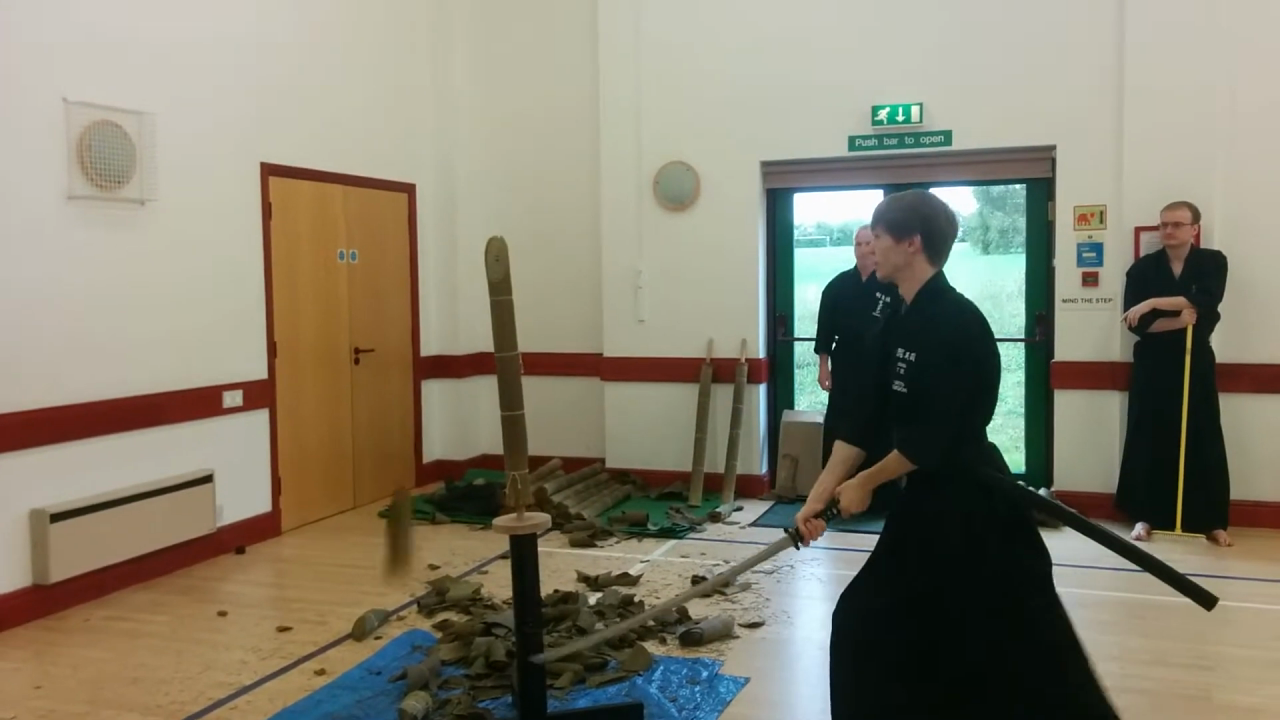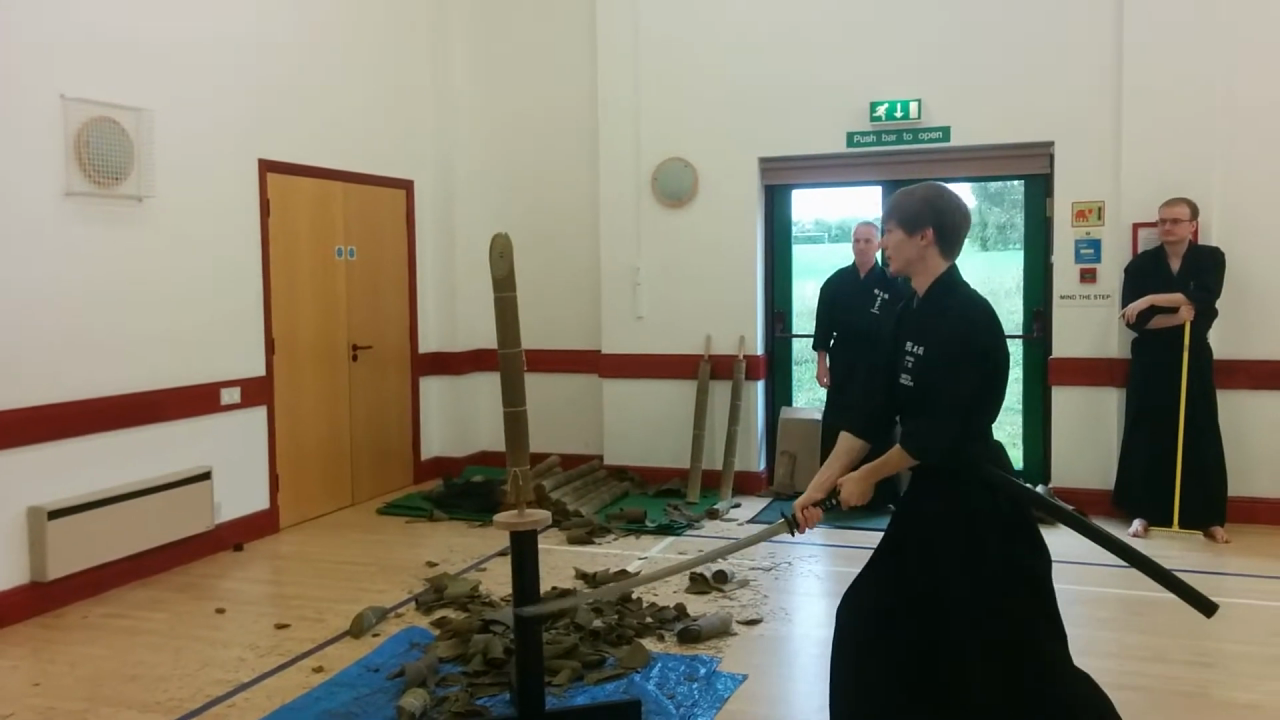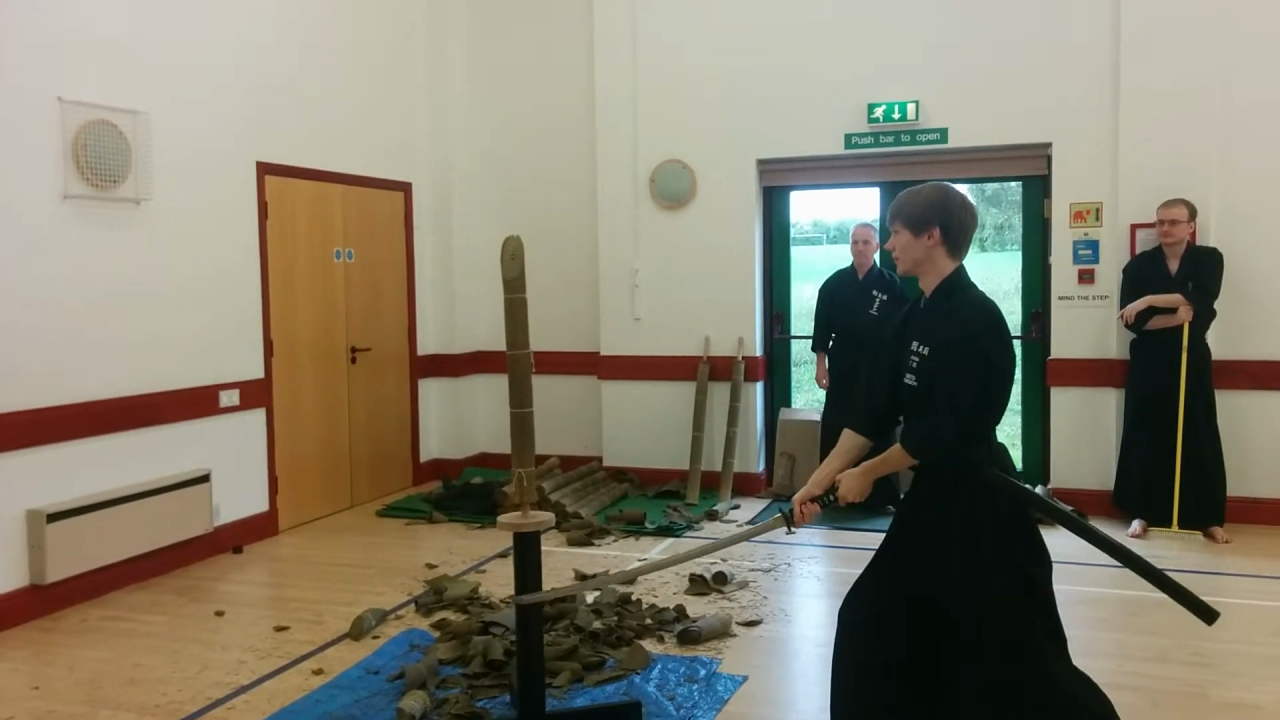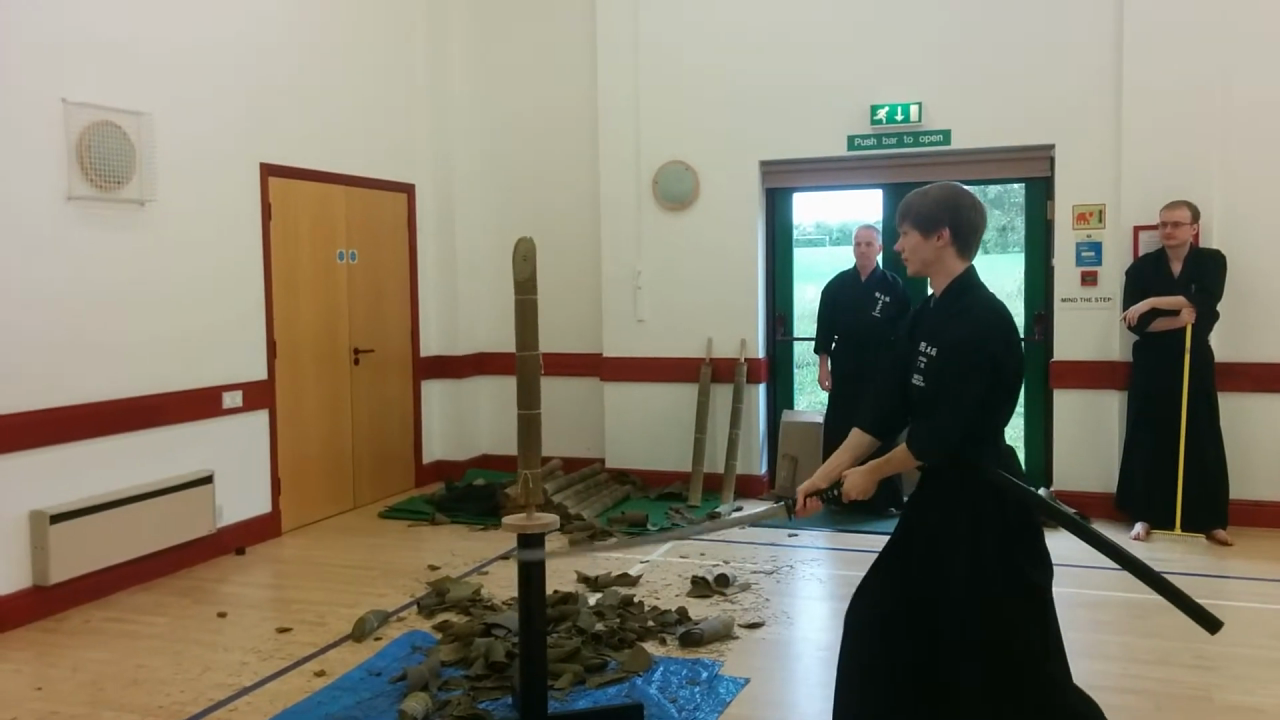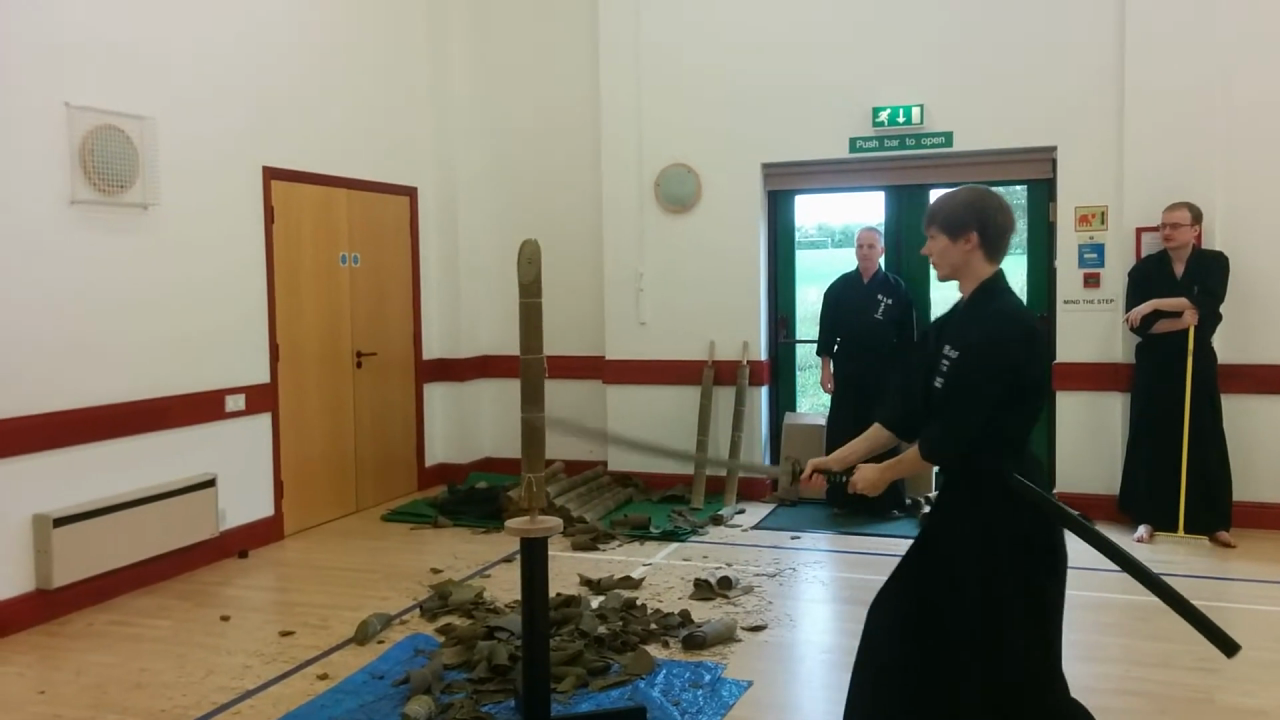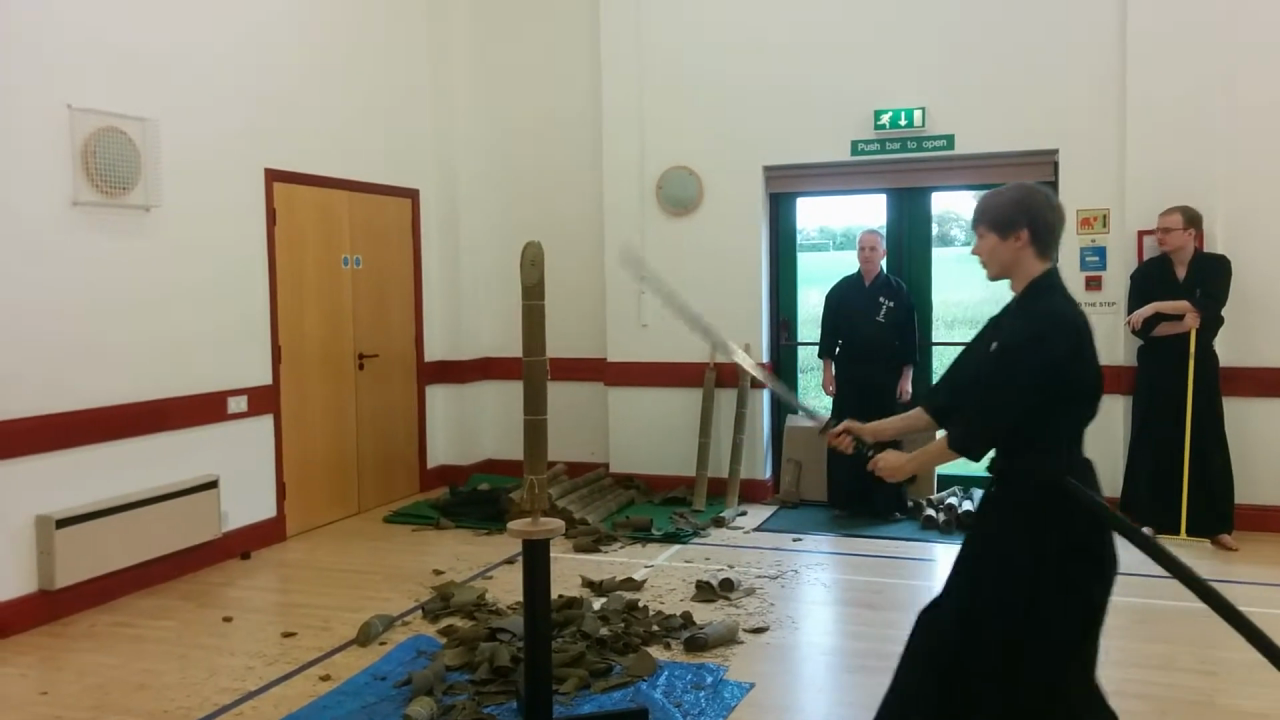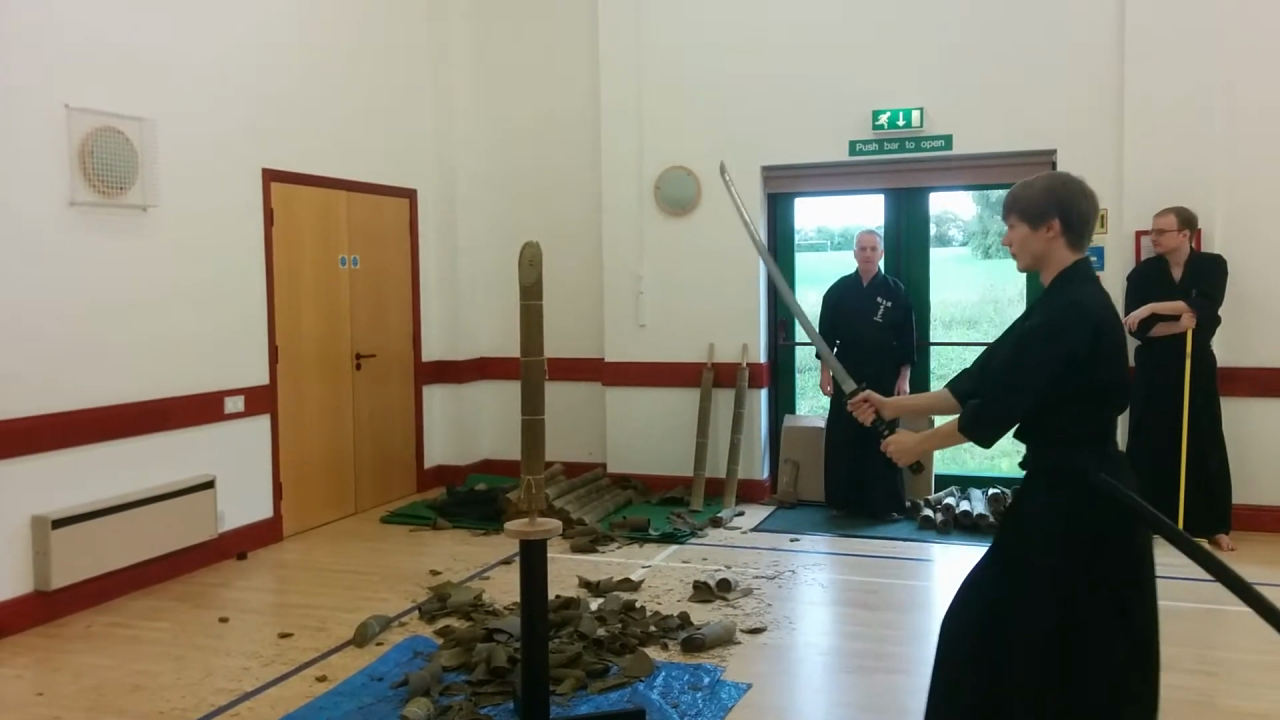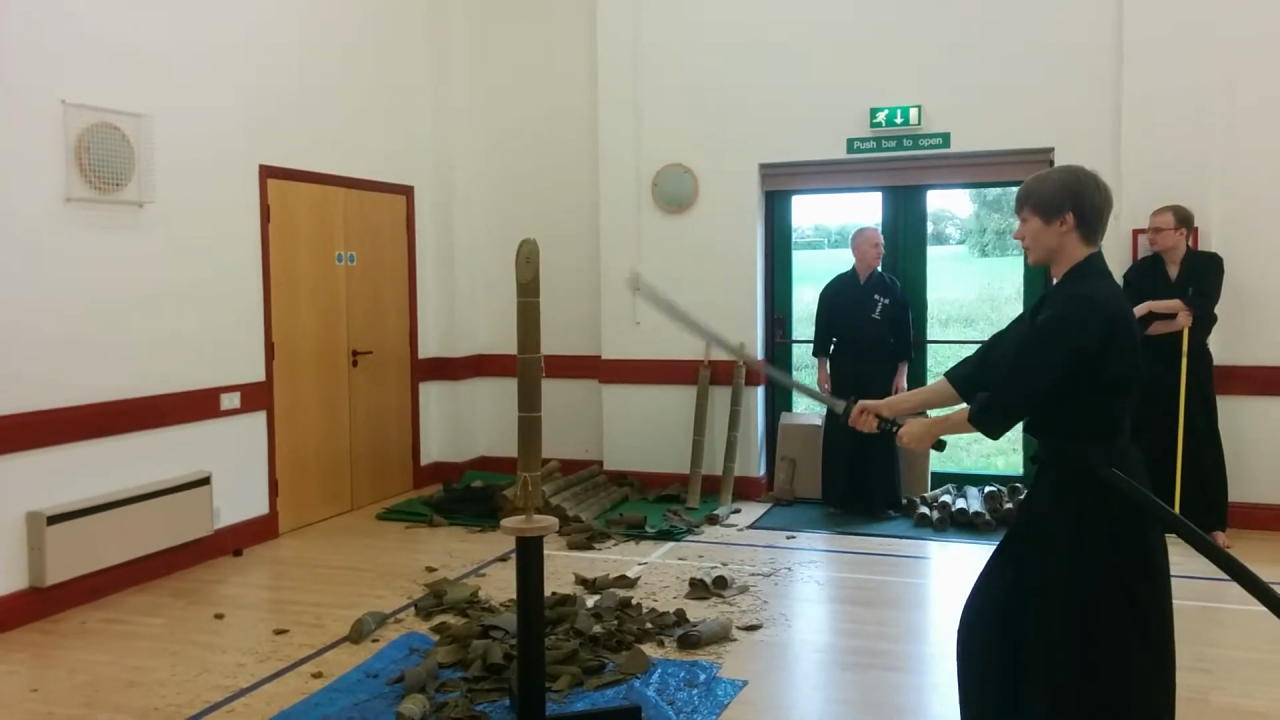
dt=0.2s
person 1, frame 1
left shoulder: (956, 323)
right shoulder: (900, 324)
left elbow: (932, 437)
right elbow: (866, 418)
left wrist: (865, 484)
right wrist: (820, 494)
left hip: (975, 504)
right hip: (929, 500)
left knee: (1023, 652)
right knee: (868, 622)
person 1, frame 2
left shoulder: (967, 318)
right shoulder: (912, 316)
left elbow: (937, 431)
right elbow: (872, 411)
left wrist: (869, 476)
right wrist: (821, 483)
left hip: (976, 501)
right hip: (934, 495)
left knee: (1016, 648)
right knee: (872, 620)
person 1, frame 3
left shoulder: (973, 319)
right shoulder: (917, 316)
left elbow: (939, 431)
right elbow: (874, 408)
left wrist: (868, 473)
right wrist: (822, 477)
left hip: (977, 501)
right hip: (936, 494)
left knee: (1012, 648)
right knee: (875, 619)
person 1, frame 4
left shoulder: (981, 321)
right shoulder: (928, 316)
left elbow: (943, 432)
right elbow: (886, 409)
left wrist: (873, 473)
right wrist: (828, 472)
left hip: (982, 501)
right hip: (943, 495)
left knee: (1008, 651)
right knee: (882, 620)
person 1, frame 5
left shoulder: (1004, 326)
right shoulder: (959, 321)
left elbow: (955, 433)
right elbow: (909, 409)
left wrist: (884, 474)
right wrist: (841, 456)
left hip: (1004, 507)
right hip: (969, 499)
left knee: (1009, 663)
right knee: (905, 627)
person 1, frame 6
left shoulder: (1050, 323)
right shoulder: (1023, 316)
left elbow: (984, 422)
right elbow: (952, 398)
left wrist: (910, 462)
right wrist: (874, 430)
left hip: (1050, 508)
right hip: (1024, 497)
left knee: (1042, 662)
right knee: (960, 633)
person 1, frame 7
left shoulder: (1073, 313)
right shoulder: (1062, 304)
left elbow: (1000, 405)
right elbow: (985, 379)
left wrist: (921, 443)
right wrist: (897, 405)
left hip: (1082, 503)
right hip: (1060, 492)
left knee: (1091, 663)
right knee: (987, 621)
person 1, frame 8
left shoulder: (1088, 307)
right shoulder: (1069, 299)
left elbow: (1008, 396)
right elbow: (986, 369)
left wrist: (930, 429)
right wrist: (895, 404)
left hip: (1093, 497)
right hip: (1070, 486)
left knee: (1098, 653)
right knee: (1001, 619)
person 2, frame 1
left shoulder: (1213, 262)
right shoulder: (1142, 268)
left elbow: (1205, 303)
right elbow: (1135, 322)
left wrist: (1153, 303)
right wrist: (1179, 320)
left hip: (1195, 361)
right hip: (1153, 363)
left knee: (1203, 440)
right knee: (1148, 439)
left ankle: (1211, 520)
right ankle: (1144, 516)
person 2, frame 2
left shoulder: (1211, 259)
right shoulder: (1141, 264)
left elbow: (1202, 300)
right elbow: (1134, 319)
left wrist: (1151, 300)
right wrist: (1177, 316)
left hip: (1193, 358)
right hip: (1151, 360)
left knee: (1201, 437)
right knee: (1146, 435)
left ankle: (1209, 517)
right ankle: (1142, 512)
person 2, frame 3
left shoulder: (1208, 260)
right shoulder: (1139, 265)
left elbow: (1200, 301)
right elbow: (1132, 320)
left wrist: (1150, 300)
right wrist: (1175, 317)
left hip: (1191, 358)
right hip: (1150, 360)
left knee: (1199, 438)
right knee: (1145, 437)
left ankle: (1208, 517)
right ankle: (1141, 513)
person 2, frame 4
left shoulder: (1212, 262)
right shoulder: (1142, 267)
left elbow: (1204, 303)
right elbow: (1135, 322)
left wrist: (1153, 302)
right wrist: (1178, 319)
left hip: (1194, 361)
right hip: (1152, 362)
left knee: (1202, 440)
right knee: (1147, 438)
left ankle: (1211, 520)
right ankle: (1144, 516)
person 2, frame 5
left shoulder: (1214, 263)
right shoulder: (1144, 269)
left elbow: (1206, 305)
right elbow: (1137, 323)
left wrist: (1155, 304)
right wrist: (1179, 321)
left hip: (1197, 362)
right hip: (1155, 364)
left knee: (1205, 442)
right knee: (1151, 441)
left ankle: (1214, 522)
right ankle: (1148, 518)
person 2, frame 6
left shoulder: (1216, 266)
right shoulder: (1146, 272)
left elbow: (1208, 308)
right elbow: (1139, 326)
left wrist: (1157, 306)
right wrist: (1181, 324)
left hip: (1199, 366)
right hip: (1157, 367)
left knee: (1207, 445)
right knee: (1152, 444)
left ankle: (1217, 525)
right ankle: (1149, 520)
person 2, frame 7
left shoulder: (1212, 266)
right shoulder: (1143, 272)
left elbow: (1204, 307)
right elbow: (1136, 327)
left wrist: (1153, 307)
right wrist: (1179, 324)
left hip: (1196, 366)
right hip: (1154, 368)
left knee: (1205, 445)
right knee: (1150, 444)
left ankle: (1214, 525)
person 2, frame 8
left shoulder: (1208, 264)
right shoulder: (1140, 271)
left elbow: (1200, 306)
left wrist: (1151, 306)
right wrist: (1175, 323)
left hip: (1193, 364)
right hip: (1152, 366)
left knee: (1201, 443)
right knee: (1148, 443)
left ankle: (1210, 522)
person 3, frame 1
left shoulder: (892, 288)
right shoulder: (838, 286)
right elbow: (826, 328)
right wrist: (824, 365)
right hip: (845, 370)
right knee: (839, 432)
left ankle: (882, 497)
person 3, frame 2
left shoulder: (891, 284)
right shoulder: (836, 282)
right elbow: (823, 325)
right wrist: (822, 363)
right hip: (843, 367)
left knee: (879, 431)
right knee: (837, 430)
left ankle: (881, 494)
person 3, frame 3
left shoulder: (890, 284)
right shoulder: (834, 284)
right elbow: (822, 326)
right wrist: (821, 364)
right hip: (842, 368)
left knee: (879, 432)
right knee: (836, 431)
left ankle: (881, 496)
person 3, frame 4
left shoulder: (893, 286)
right shoulder: (837, 285)
right elbow: (825, 327)
right wrist: (824, 365)
left hip: (881, 370)
right hip: (845, 369)
right knee: (839, 432)
left ankle: (883, 498)
person 3, frame 5
left shoulder: (895, 288)
right shoulder: (839, 288)
left elbow: (907, 335)
right elbow: (827, 330)
right wrist: (826, 368)
left hip: (883, 374)
right hip: (847, 372)
right knee: (842, 435)
left ankle: (886, 501)
right ankle: (845, 498)
person 3, frame 6
left shoulder: (897, 291)
right shoulder: (841, 290)
left elbow: (909, 338)
right elbow: (829, 333)
left wrist: (906, 378)
right wrist: (827, 371)
left hip: (885, 376)
right hip: (849, 375)
left ankle: (888, 504)
right ankle: (847, 501)
person 3, frame 7
left shoulder: (894, 291)
right shoulder: (839, 290)
left elbow: (906, 338)
right elbow: (826, 333)
left wrist: (903, 378)
right wrist: (825, 371)
left hip: (883, 376)
right hip: (847, 375)
left knee: (882, 439)
right knee: (842, 439)
left ankle: (886, 504)
right ankle: (844, 501)
person 3, frame 8
left shoulder: (891, 288)
right shoulder: (835, 288)
left elbow: (903, 334)
right elbow: (823, 331)
left wrist: (901, 374)
right wrist: (822, 369)
left hip: (881, 374)
right hip: (844, 372)
left knee: (881, 437)
right knee: (839, 436)
left ankle: (882, 501)
right ankle: (842, 498)
